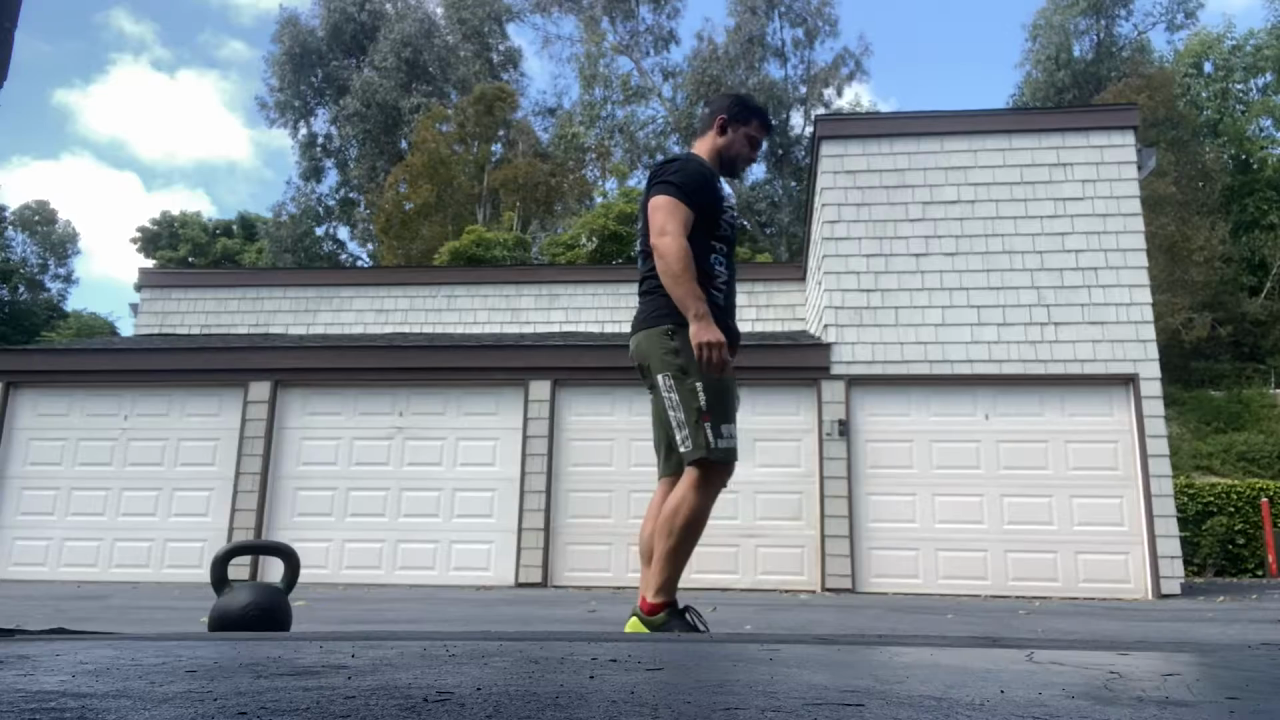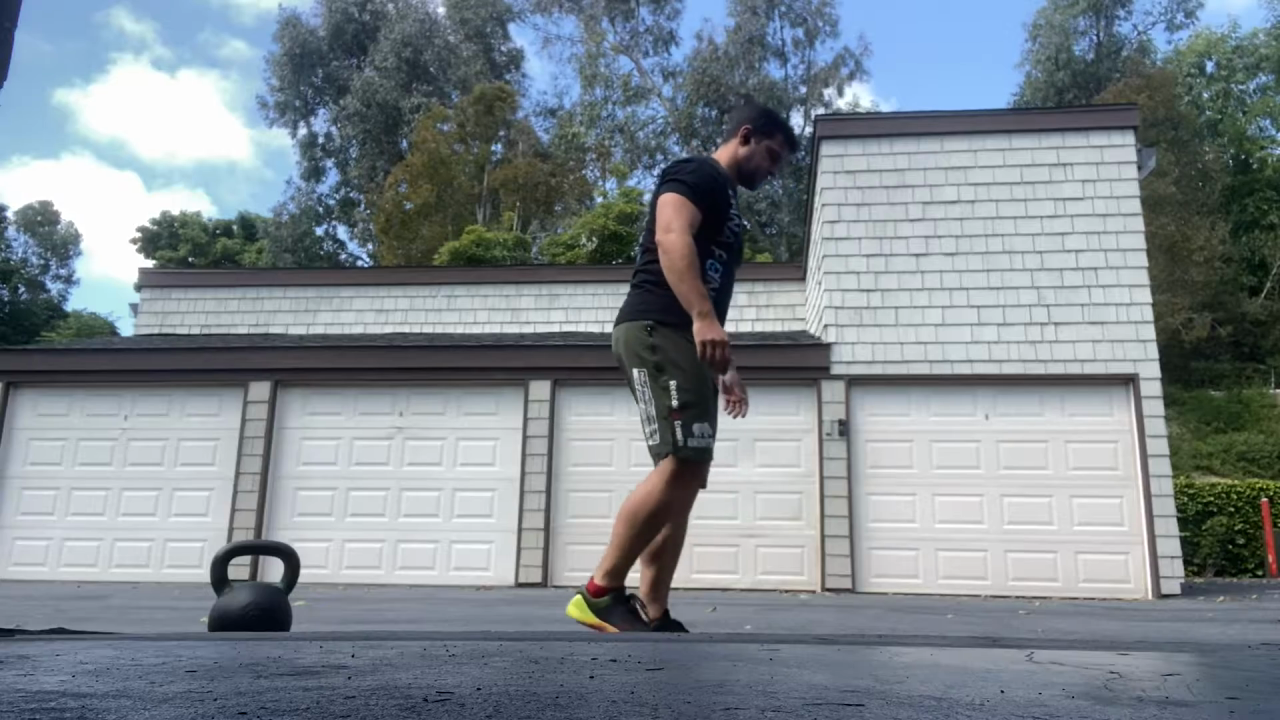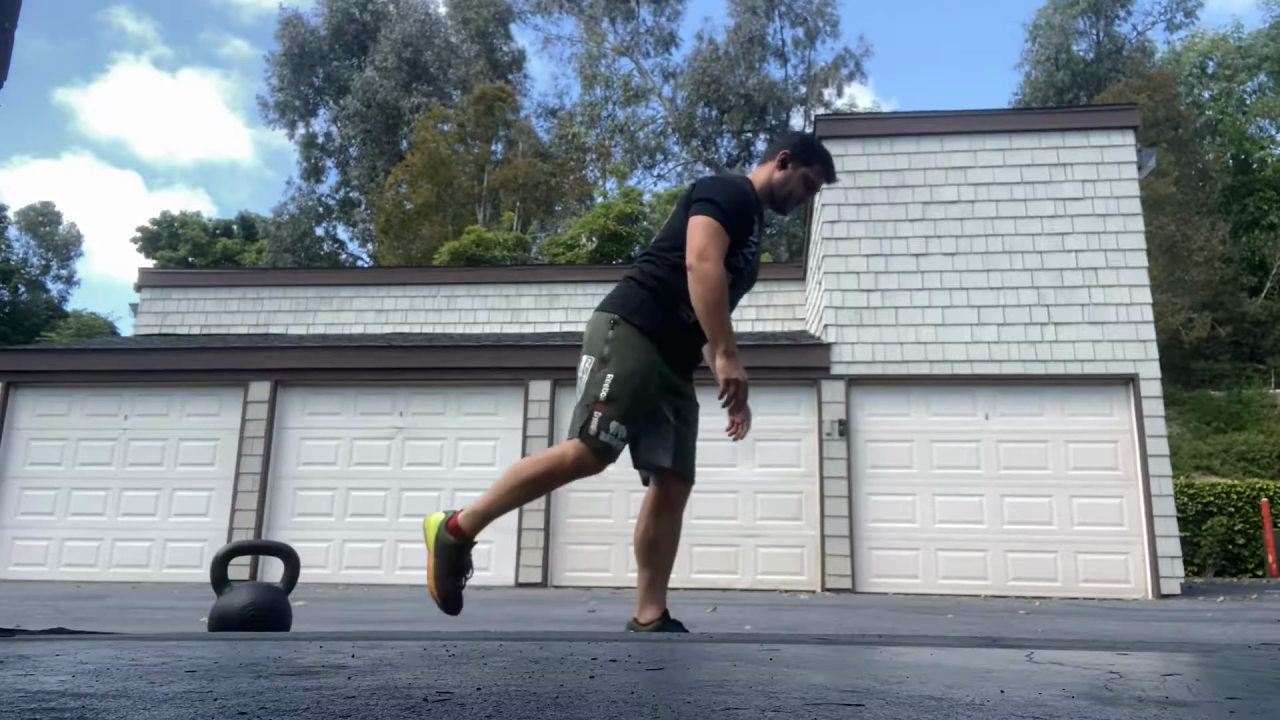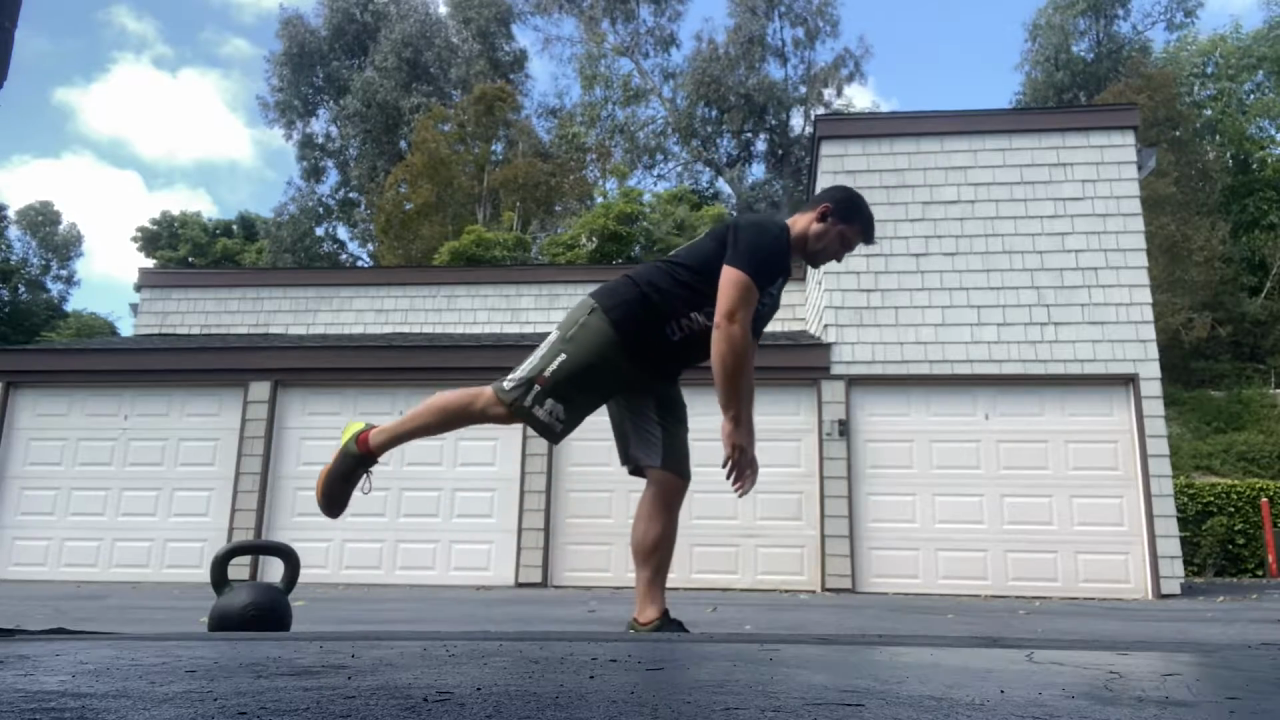
dt=0.4s
person 1, frame 1
left shoulder: (705, 189)
right shoulder: (684, 172)
right elbow: (667, 242)
right wrist: (700, 320)
left hip: (686, 342)
right hip: (678, 336)
left knee: (678, 479)
right knee: (709, 467)
left ankle: (650, 609)
right ankle: (656, 608)
person 1, frame 2
left shoulder: (724, 199)
right shoulder: (697, 174)
right elbow: (672, 238)
left wrist: (724, 368)
right wrist: (703, 319)
left hip: (681, 340)
right hip: (658, 329)
left knee: (682, 474)
right knee: (683, 465)
left ankle: (652, 614)
right ankle: (601, 591)
person 1, frame 3
left shoulder: (751, 223)
right shoulder: (726, 192)
left elbow: (712, 309)
right elbow: (701, 264)
left wrist: (732, 388)
right wrist: (728, 359)
left hip: (673, 356)
right hip: (630, 329)
left knee: (673, 482)
right knee: (589, 452)
left ankle: (650, 616)
right ankle: (457, 530)
person 1, frame 4
left shoulder: (776, 270)
right shoulder: (763, 235)
left elbow: (736, 351)
right elbow: (728, 324)
left wrist: (744, 437)
right wrist: (734, 423)
left hip: (654, 364)
right hip: (611, 326)
left knee: (669, 481)
right knee: (502, 404)
left ankle: (648, 615)
right ankle: (369, 442)
